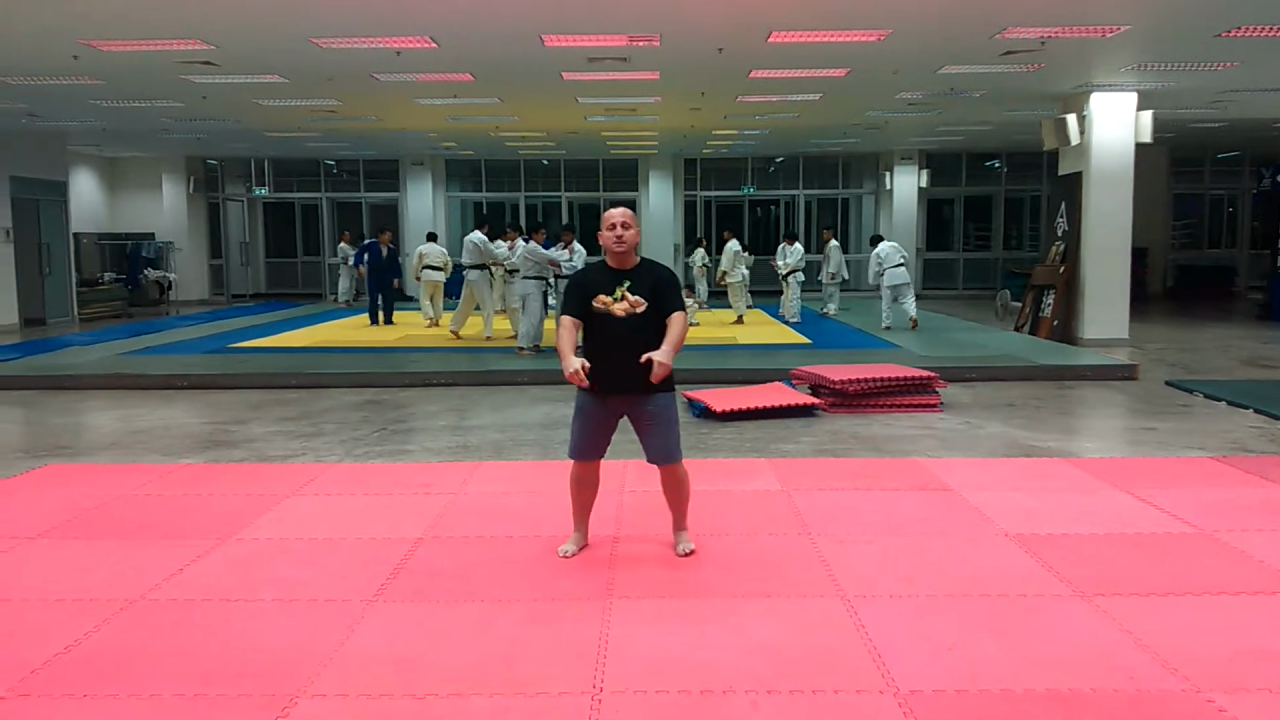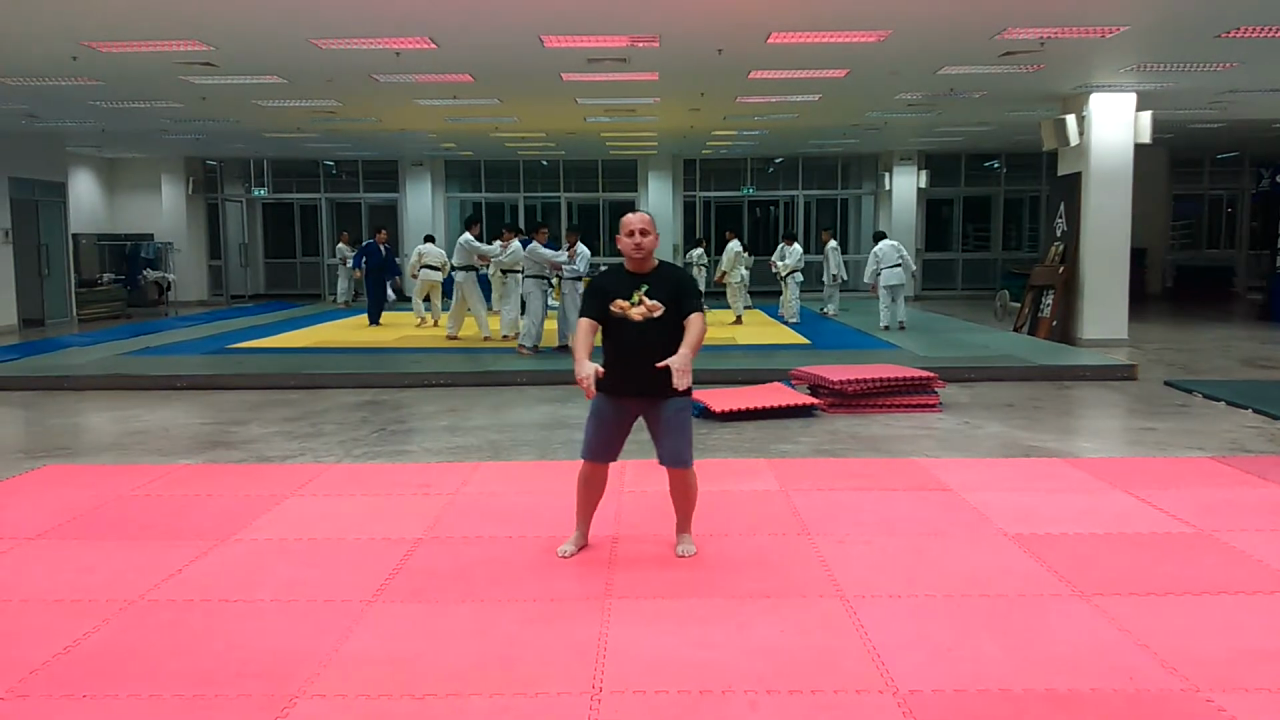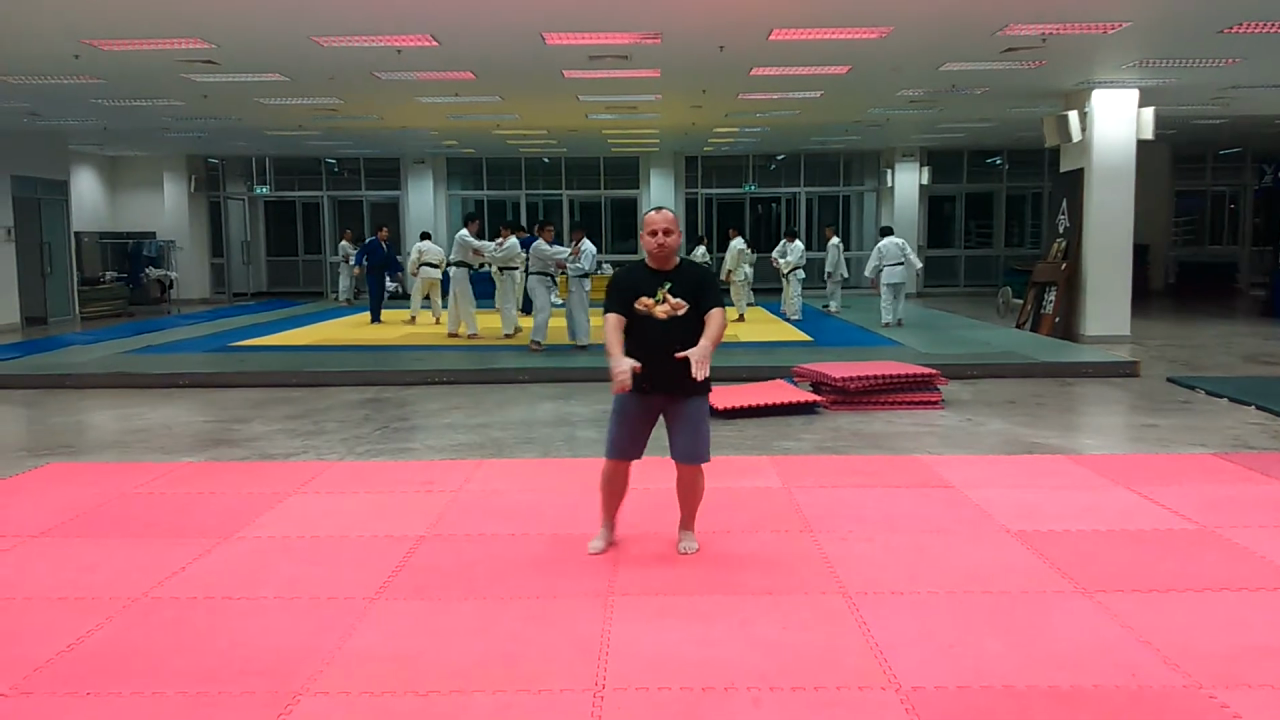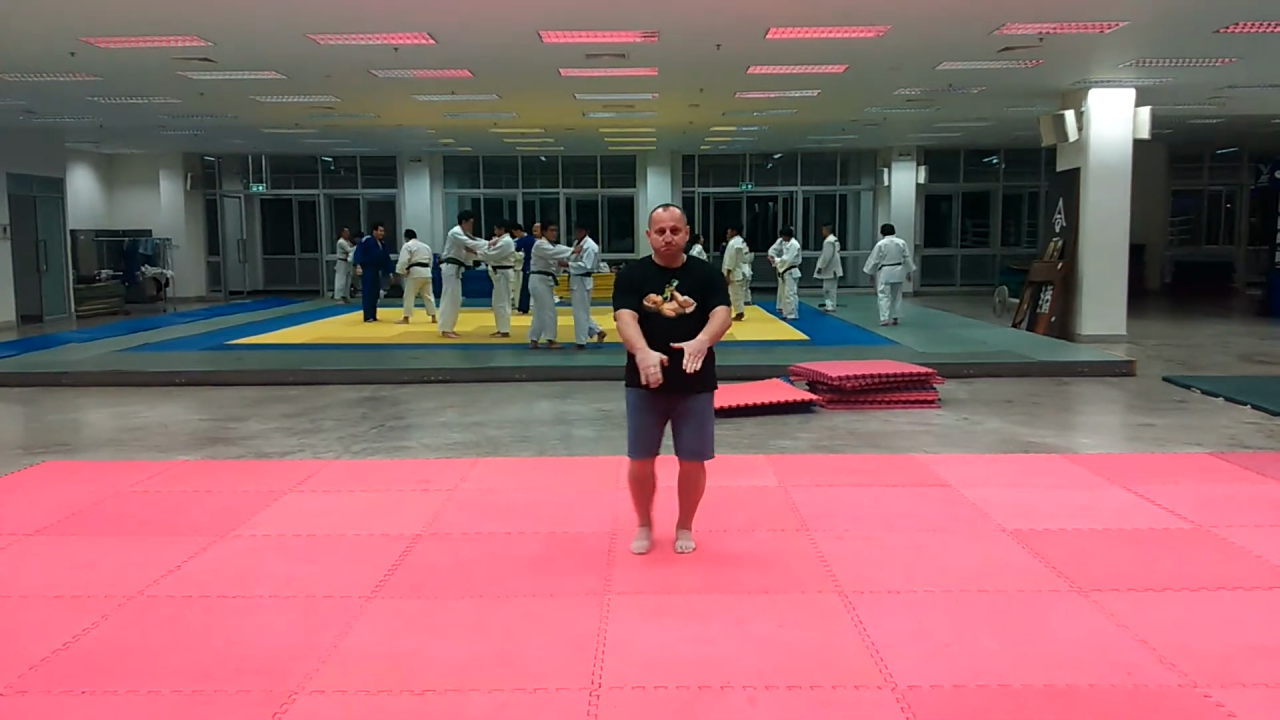
dt=0.2s
person 1, frame 1
left shoulder: (660, 276)
right shoulder: (584, 279)
left elbow: (678, 318)
right elbow: (569, 323)
left wrist: (667, 350)
right wrist: (569, 358)
left hip: (652, 387)
right hip: (597, 387)
left knee: (669, 462)
right knee: (584, 461)
left ankle: (681, 529)
right ankle: (580, 532)
person 1, frame 2
left shoulder: (678, 278)
right shoulder: (603, 283)
left elbow: (696, 320)
right elbow: (586, 324)
left wrist: (685, 354)
right wrist: (582, 362)
left hip: (667, 391)
right hip: (614, 389)
left knee: (680, 465)
right knee: (594, 462)
left ankle: (684, 531)
right ankle: (581, 533)
person 1, frame 3
left shoulder: (700, 277)
right shoulder: (625, 278)
left elbow: (716, 316)
right elbow: (613, 321)
left wrist: (704, 347)
right wrist: (617, 359)
left hip: (687, 387)
right hip: (637, 386)
left knee: (690, 463)
right knee: (617, 459)
left ankle: (686, 528)
right ankle: (607, 527)
person 1, frame 4
left shoulder: (706, 274)
right shoulder: (631, 274)
left elbow: (722, 314)
right elbow: (625, 318)
left wrist: (701, 342)
right wrist: (642, 352)
left hip: (695, 383)
right hip: (645, 383)
left knee: (693, 460)
right knee: (641, 459)
left ankle: (684, 526)
right ankle: (644, 525)
